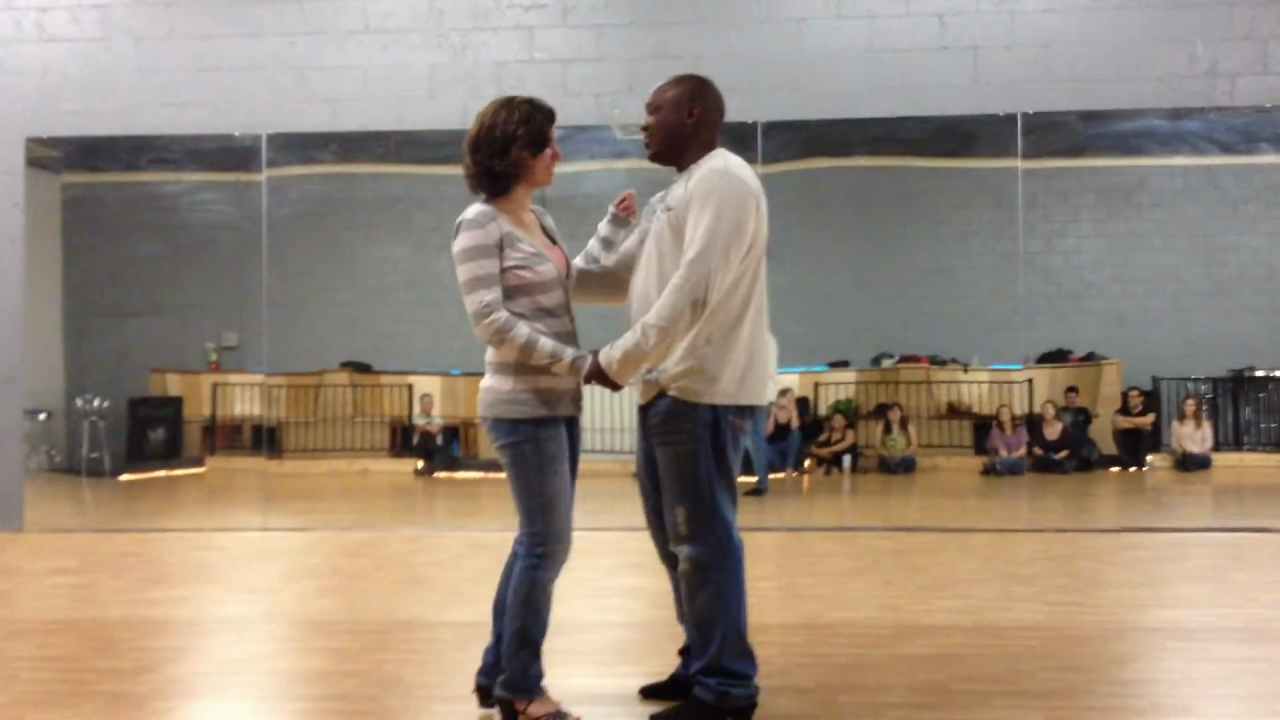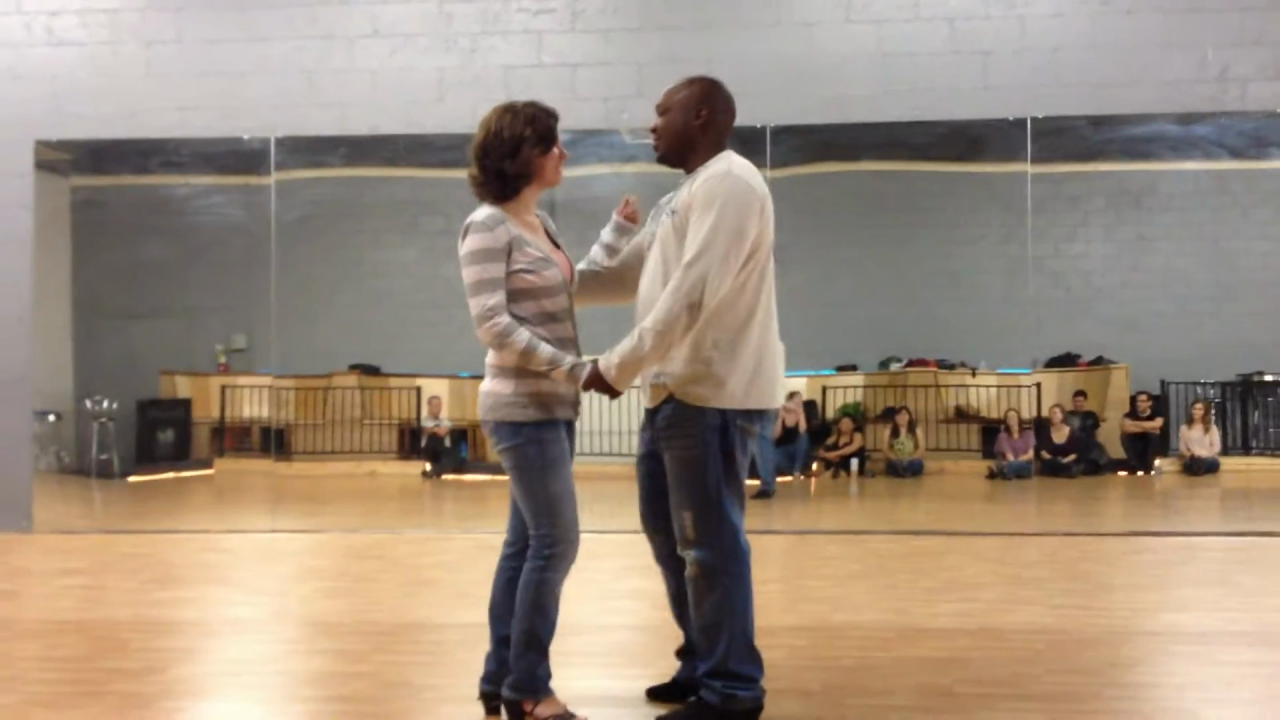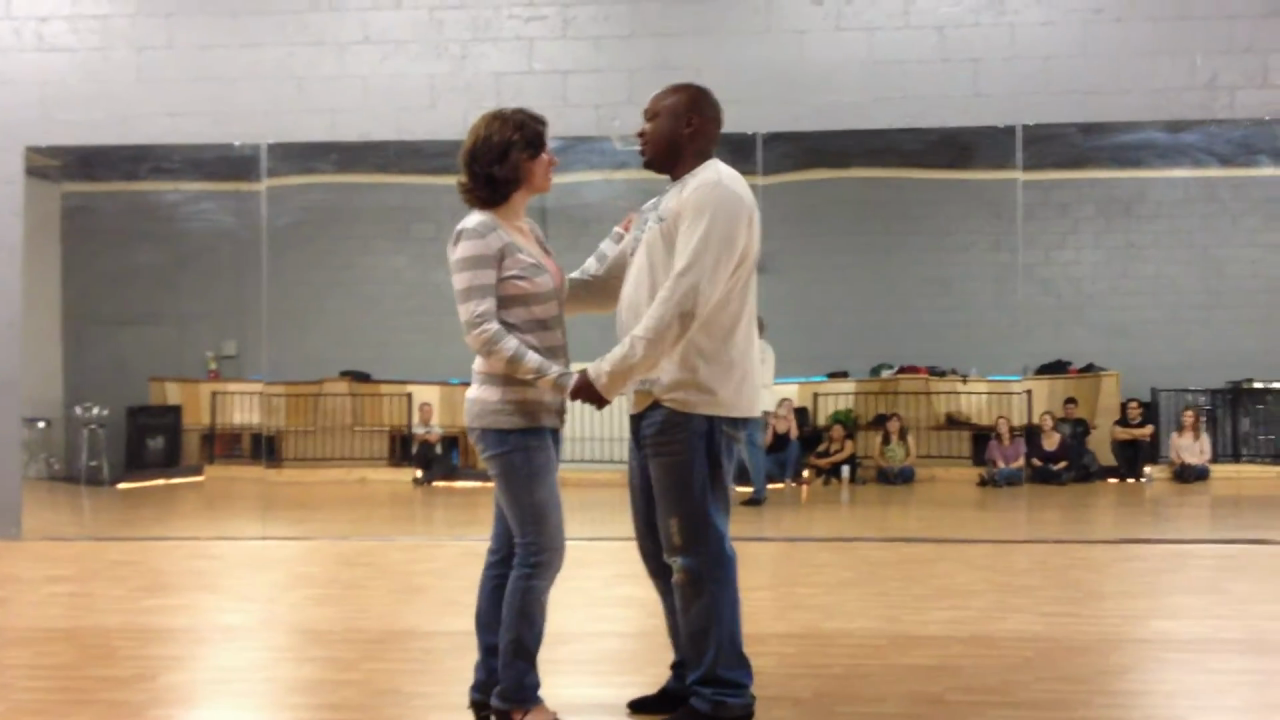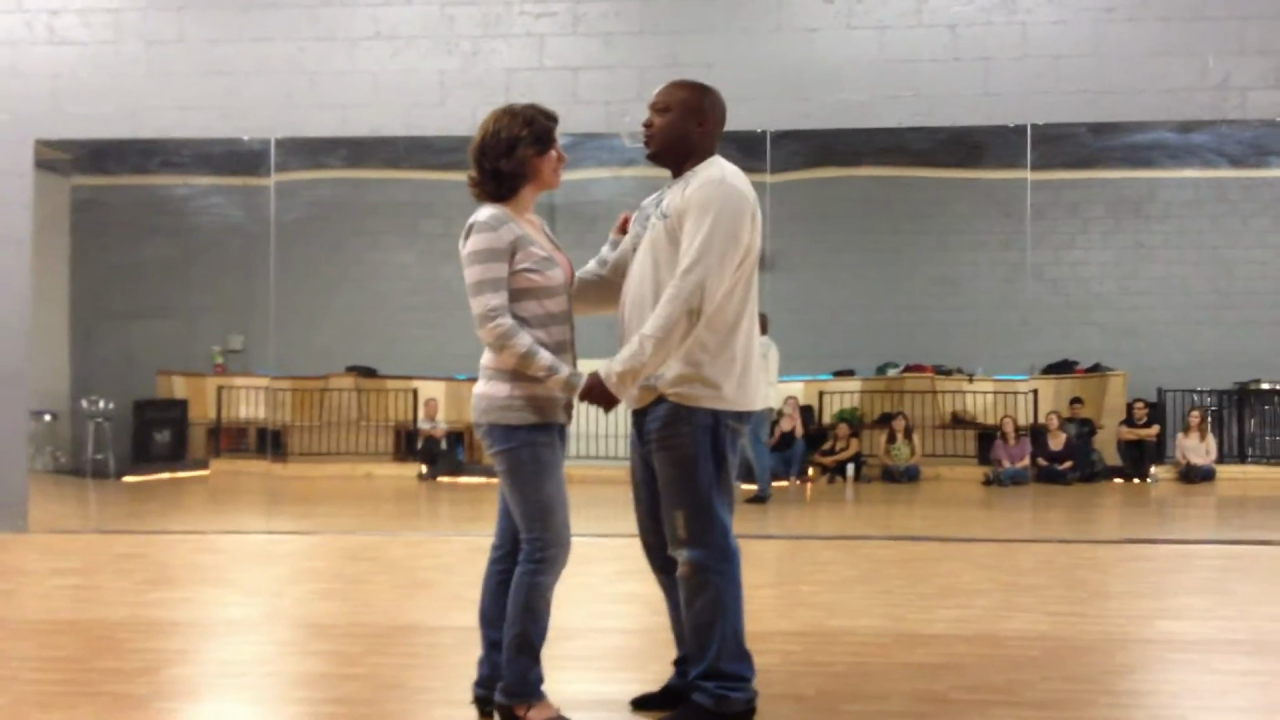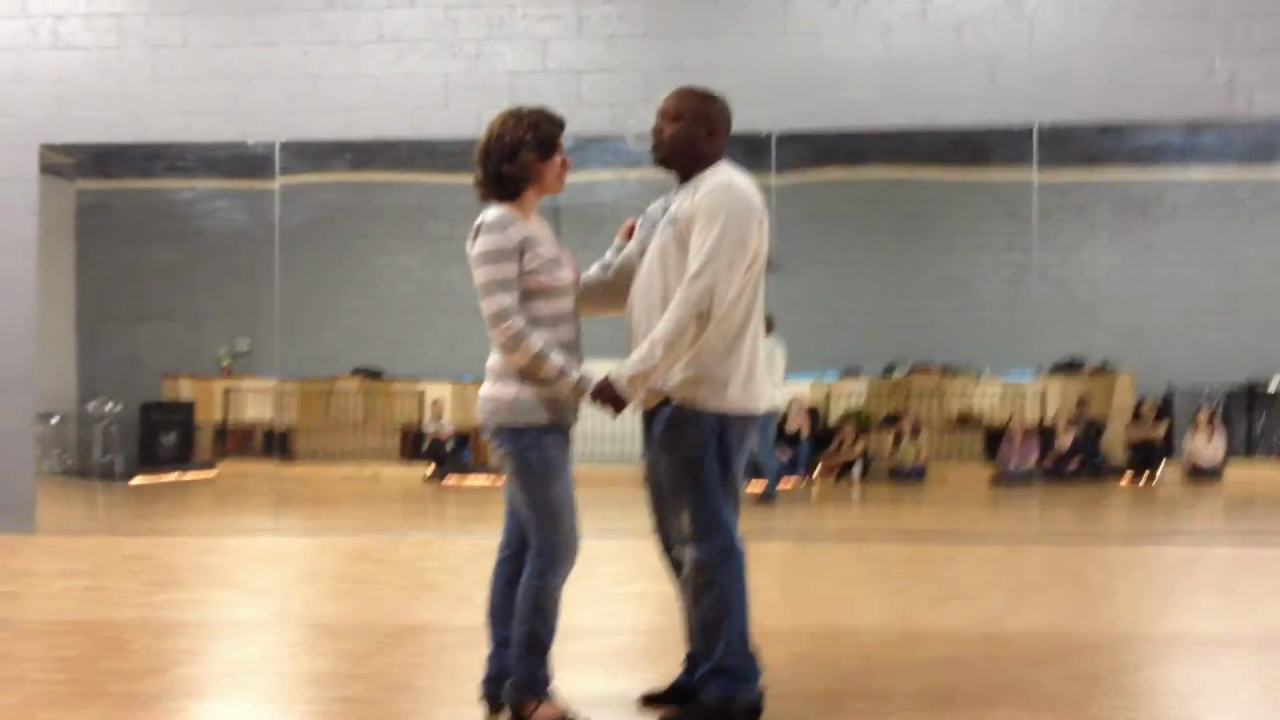
dt=0.3s
person 1, frame 1
left shoulder: (722, 179)
right shoulder: (681, 189)
left elbow: (694, 288)
right elbow: (632, 275)
left wrist: (620, 358)
left hip: (703, 392)
right hip: (670, 389)
left knee: (703, 540)
right knee: (677, 538)
right ankle: (702, 664)
person 1, frame 2
left shoulder: (728, 183)
right shoulder: (694, 191)
left elbow: (693, 294)
right elbow: (645, 278)
left wrist: (616, 366)
left hip: (714, 394)
right hip: (679, 391)
left knee: (710, 543)
right knee: (667, 528)
right ankle: (703, 662)
person 1, frame 3
left shoulder: (716, 191)
right shoulder: (669, 202)
left elbow: (683, 302)
right elbow: (611, 280)
left wrist: (606, 375)
left hip: (696, 403)
right hip: (659, 400)
left knee: (696, 552)
right knee: (664, 548)
person 1, frame 4
left shoulder: (718, 189)
right shoulder: (664, 201)
left elbow: (690, 299)
right elbow: (609, 281)
left wrist: (617, 374)
left hip: (699, 399)
right hip: (660, 397)
left knee: (701, 546)
right knee: (667, 546)
person 1, frame 5
left shoulder: (726, 194)
right shoulder: (673, 206)
left elbow: (699, 302)
right elbow: (619, 286)
left wrist: (629, 377)
left hip: (706, 401)
right hip: (671, 398)
left knee: (707, 544)
right knee: (685, 545)
person 2, frame 1
left shoulder: (534, 219)
right shoulder: (480, 224)
left elbow: (570, 286)
right elbow: (491, 320)
left wrist: (614, 224)
right wrist: (575, 362)
left hip: (556, 403)
right hip: (523, 405)
left knee: (537, 541)
right knee: (547, 543)
left ankle: (499, 670)
person 2, frame 2
left shoulder: (539, 222)
right shoulder: (487, 226)
left elbow: (573, 289)
right elbow: (493, 325)
left wrist: (621, 230)
right wrist: (577, 369)
left hip: (549, 407)
right hip: (523, 408)
left knee: (528, 544)
right knee: (555, 543)
person 2, frame 3
left shoulder: (528, 230)
right shoulder: (479, 232)
left elbow: (563, 298)
right elbow: (481, 332)
right wrist: (561, 378)
left hip: (536, 415)
right hip: (510, 415)
left knee: (510, 551)
right knee: (540, 551)
person 2, frame 4
left shoulder: (534, 224)
right shoulder: (490, 225)
left elbow: (566, 301)
right elbow: (494, 326)
right wrist: (571, 378)
left hip: (540, 410)
right hip: (517, 409)
left knee: (516, 548)
right knee: (546, 547)
person 2, frame 5
left shoulder: (535, 226)
right shoulder: (497, 226)
left elbow: (571, 304)
right elbow: (507, 327)
right wrist: (580, 381)
left hip: (543, 410)
right hip: (524, 409)
left knee: (523, 547)
right knee: (554, 546)
